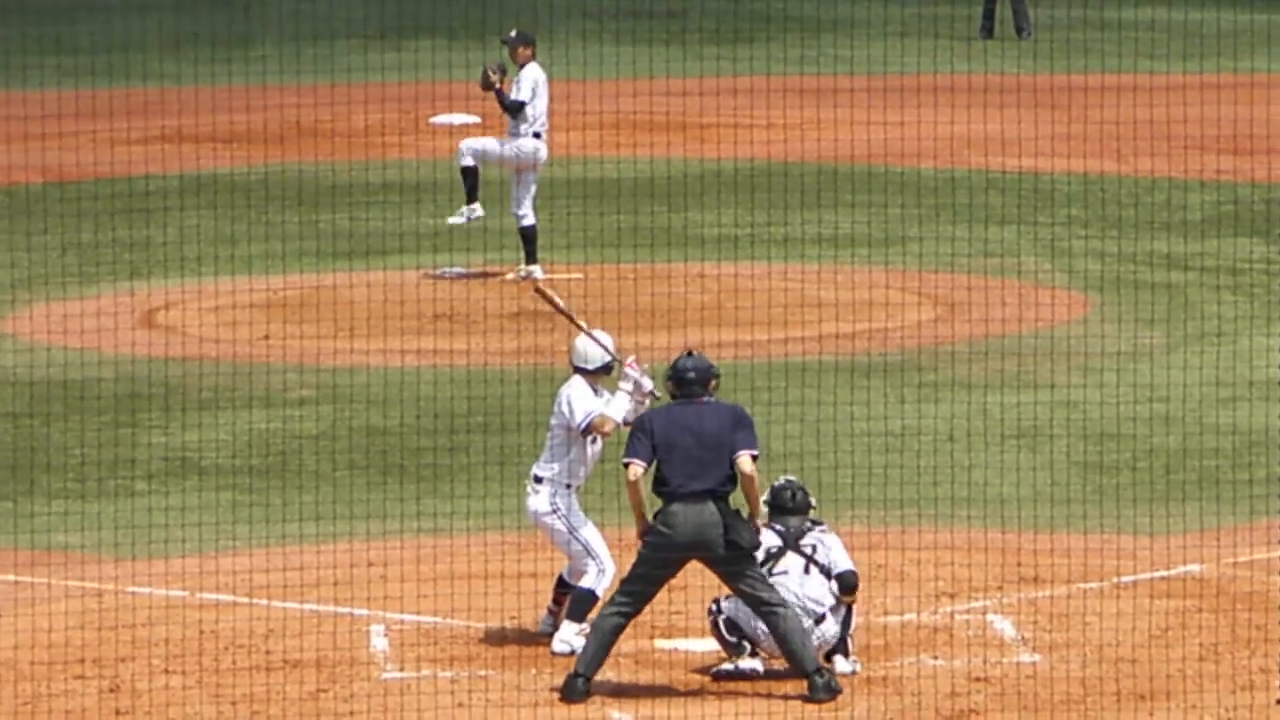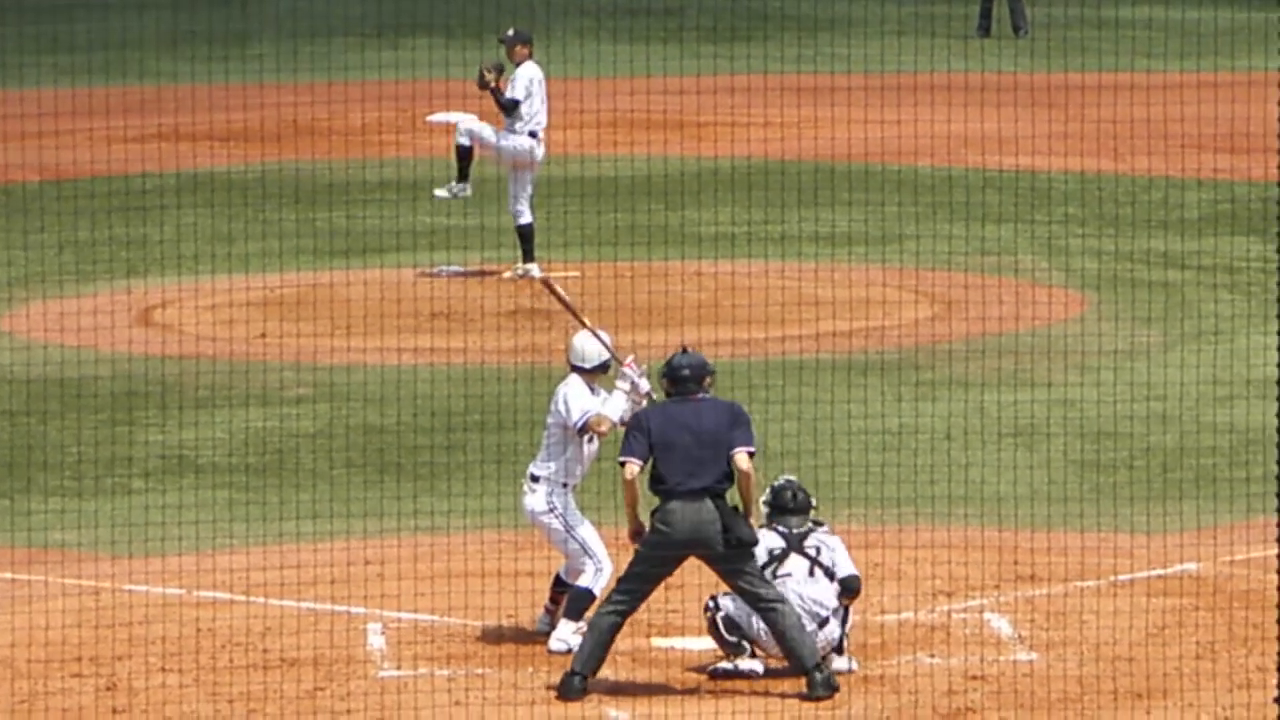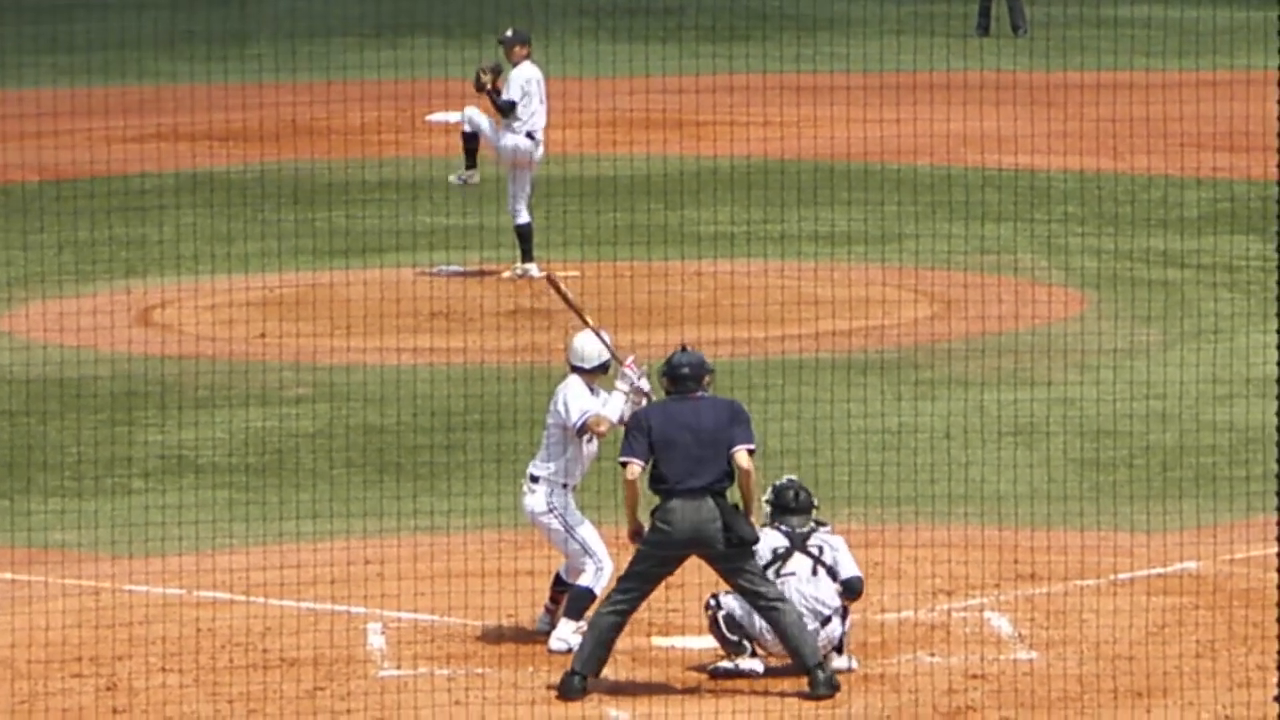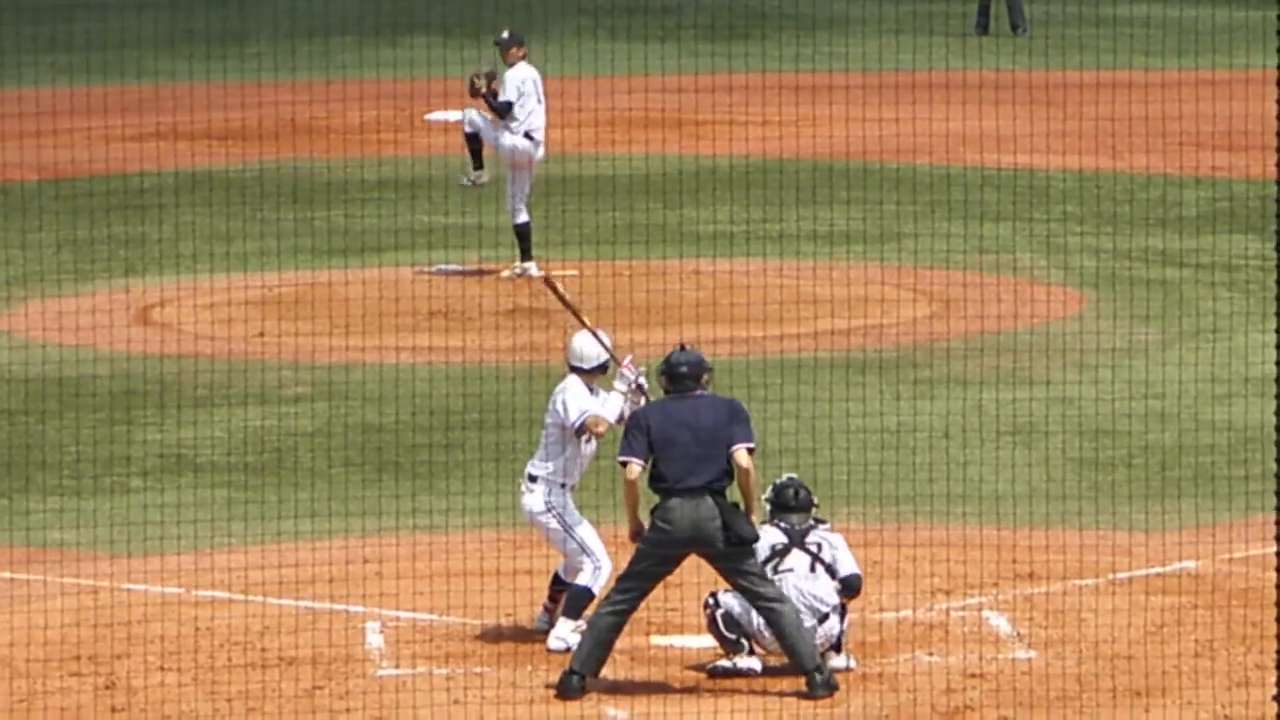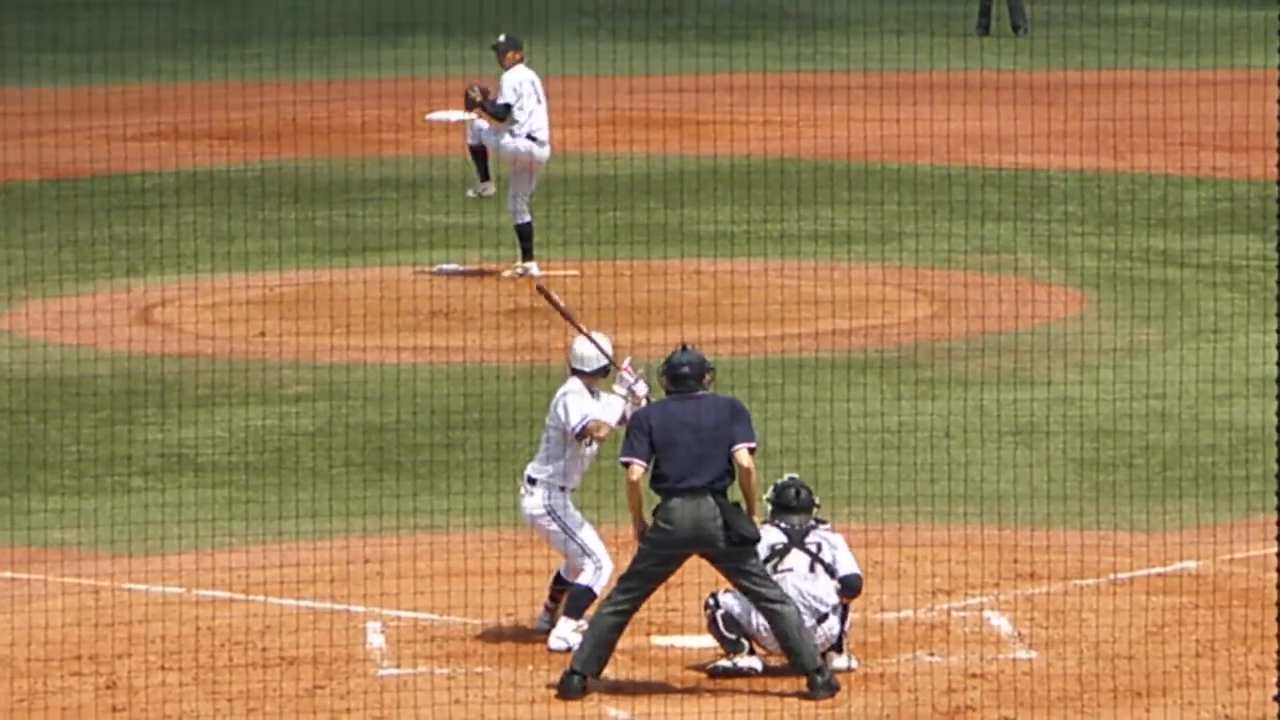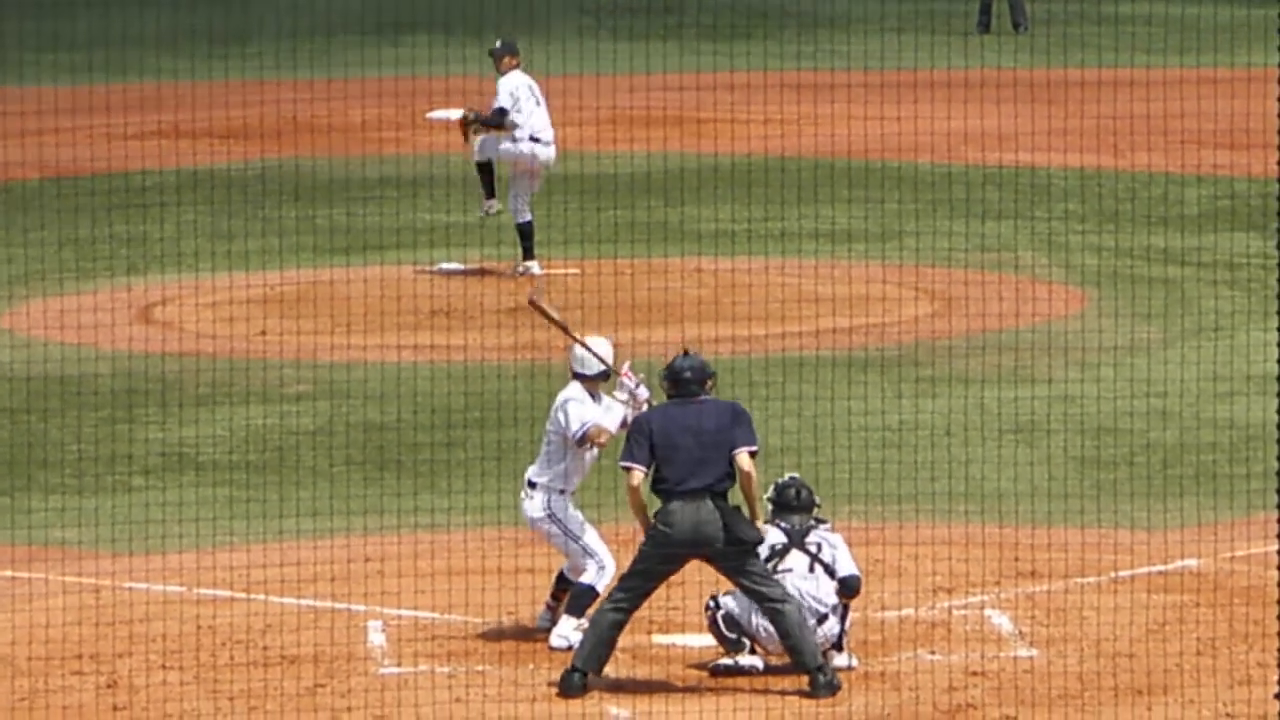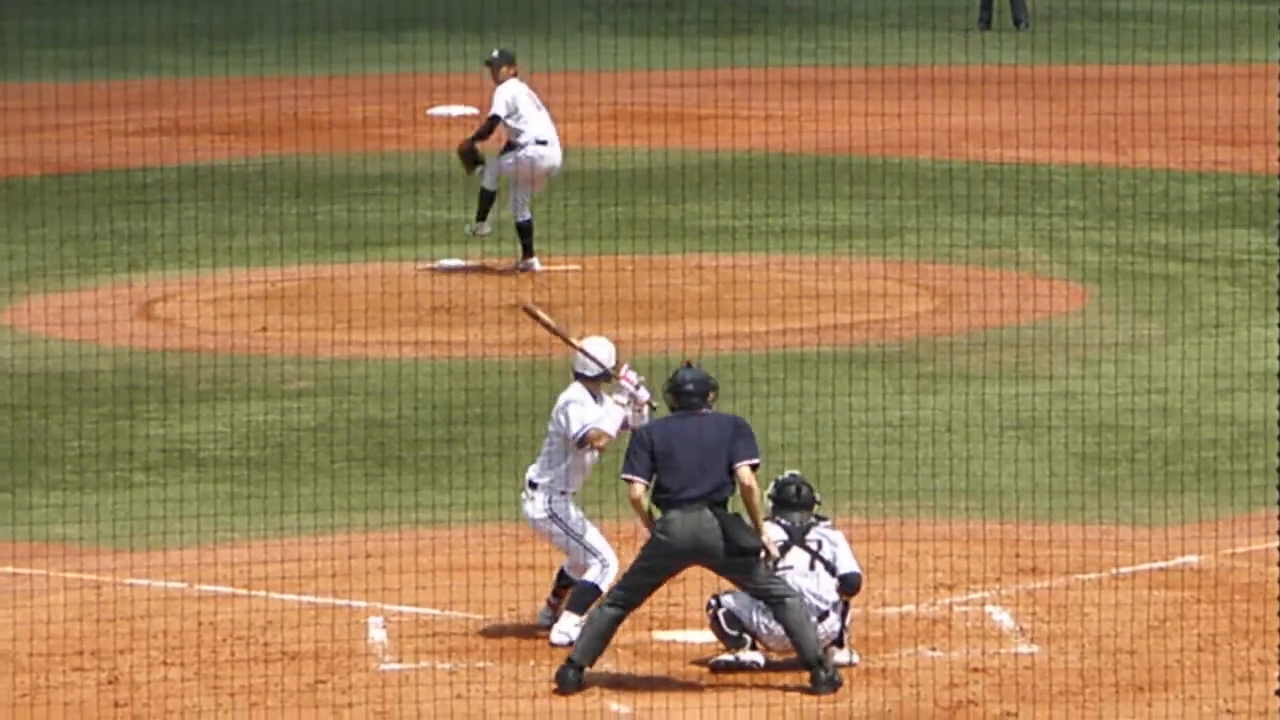
dt=0.1s
person 1, frame 1
left shoulder: (651, 419)
right shoulder: (734, 415)
left elbow: (633, 475)
right elbow: (747, 469)
left wrist: (641, 520)
right wrist: (754, 515)
left hip: (671, 522)
right hip: (719, 521)
left knee: (623, 603)
right knee: (769, 602)
left ankle: (579, 679)
right ankle: (817, 678)
person 1, frame 2
left shoulder: (646, 417)
right shoulder: (730, 412)
left elbow: (630, 474)
right elbow: (744, 467)
left wrist: (633, 519)
right wrist: (747, 514)
left hip: (669, 520)
right hip: (716, 518)
left knee: (621, 601)
right knee: (767, 599)
left ankle: (577, 677)
right ankle: (817, 674)
person 1, frame 3
left shoulder: (646, 416)
right shoulder: (730, 410)
left elbow: (631, 474)
right elbow: (744, 465)
left wrist: (632, 520)
right wrist: (748, 513)
left hip: (669, 518)
right hip: (716, 516)
left knee: (621, 600)
right knee: (769, 598)
left ankle: (577, 677)
right ankle: (818, 673)
person 1, frame 4
left shoulder: (645, 415)
right shoulder: (729, 408)
left elbow: (631, 474)
right elbow: (744, 464)
left wrist: (633, 521)
right wrist: (749, 512)
left hip: (669, 517)
right hip: (716, 516)
left knee: (621, 599)
right knee: (768, 597)
left ankle: (576, 676)
right ankle: (816, 675)
person 1, frame 5
left shoulder: (646, 415)
right shoulder: (730, 408)
left elbow: (634, 476)
right elbow: (745, 464)
left wrist: (638, 521)
right wrist: (751, 513)
left hip: (671, 517)
right hip: (717, 515)
left knee: (622, 599)
right knee: (770, 598)
left ankle: (578, 676)
right ankle: (817, 676)
person 1, frame 6
left shoulder: (647, 420)
right shoulder: (732, 412)
left elbow: (635, 481)
right elbow: (745, 468)
left wrist: (647, 524)
right wrist: (755, 519)
left hip: (671, 519)
right hip: (717, 517)
left knee: (620, 600)
right knee: (774, 596)
left ankle: (576, 674)
right ankle: (820, 675)
person 1, frame 7
left shoulder: (649, 432)
right shoulder: (733, 425)
left elbow: (636, 493)
right elbow: (747, 482)
right wrist: (760, 531)
left hip: (671, 528)
right hip: (717, 526)
left knee: (619, 599)
right knee: (779, 594)
left ankle: (573, 670)
right ankle: (821, 671)
person 2, frame 1
left shoulder: (595, 393)
right shoulder: (575, 392)
left elbow: (630, 419)
right elbow: (605, 427)
left wrist: (639, 394)
right wrist: (625, 387)
left hip: (557, 494)
right hip: (552, 496)
left knee: (584, 557)
right knee: (600, 566)
left ankle: (554, 619)
right ankle: (566, 637)
person 2, frame 2
left shoulder: (592, 392)
right shoulder: (572, 391)
left elbow: (628, 418)
right elbow: (601, 426)
left wrist: (637, 394)
right wrist: (623, 387)
left hip: (554, 493)
right hip: (549, 495)
left knee: (581, 556)
right knee: (598, 564)
left ankle: (551, 618)
right ankle: (563, 635)
person 2, frame 3
left shoulder: (592, 393)
right shoulder: (571, 391)
left elbow: (628, 418)
right elbow: (600, 427)
left wrist: (636, 394)
right wrist: (622, 387)
left hip: (553, 493)
right hip: (549, 496)
left knee: (581, 556)
right knee: (598, 564)
left ankle: (551, 617)
right ankle: (564, 635)
person 2, frame 4
left shoulder: (591, 393)
right shoulder: (571, 392)
left elbow: (630, 416)
right elbow: (598, 428)
left wrist: (635, 394)
right wrist: (620, 387)
left hip: (551, 493)
right hip: (547, 495)
left knee: (579, 555)
right knee: (597, 563)
left ankle: (550, 616)
right ankle: (562, 634)
person 2, frame 5
left shoulder: (592, 395)
right shoulder: (572, 395)
left elbow: (632, 418)
right elbow: (600, 432)
left wrist: (635, 396)
right wrist: (620, 391)
left hip: (551, 495)
right hip: (547, 497)
left knee: (580, 555)
right knee: (598, 564)
left ankle: (550, 616)
right ankle: (563, 634)
person 2, frame 6
left shoulder: (595, 399)
right shoulder: (573, 400)
left elbow: (634, 421)
right elbow: (600, 438)
left wrist: (637, 401)
right wrist: (621, 396)
left hip: (553, 498)
right hip: (546, 501)
left knee: (584, 554)
right knee: (602, 563)
left ankle: (552, 614)
right ankle: (565, 632)
person 2, frame 7
left shoulder: (596, 399)
right shoulder: (574, 402)
left elbow: (636, 424)
right elbow: (599, 441)
left wrist: (638, 403)
right wrist: (621, 399)
left hip: (555, 497)
right hip: (547, 501)
left knee: (585, 553)
right knee: (605, 562)
left ankle: (552, 611)
right ankle: (565, 628)
person 3, frame 1
left shoulder: (528, 74)
right shoulder: (533, 73)
left elbow: (514, 109)
right elbow: (513, 107)
left wrist: (497, 88)
right wrist: (498, 88)
left hip: (523, 144)
right hip: (533, 146)
left knee: (467, 147)
right knee: (523, 208)
left ankle: (472, 206)
right ankle: (532, 266)
person 3, frame 2
left shoulder: (523, 73)
right shoulder: (534, 72)
left elbow: (508, 109)
left wrist: (493, 87)
right wrist: (496, 89)
left hip: (517, 143)
right hip: (532, 147)
left knee: (466, 127)
right knee: (520, 206)
left ankle: (461, 184)
right ankle: (528, 264)
person 3, frame 3
left shoulder: (519, 73)
right shoulder: (533, 72)
left elbow: (505, 110)
left wrist: (488, 89)
right wrist: (495, 89)
left hip: (517, 142)
right hip: (532, 146)
left knee: (470, 114)
right knee: (518, 206)
left ankle: (469, 172)
right ankle: (528, 264)
person 3, frame 4
left shoulder: (513, 74)
right shoulder: (531, 73)
left elbow: (502, 112)
left wrist: (484, 93)
right wrist: (492, 93)
left hip: (518, 144)
right hip: (534, 148)
left knee: (471, 115)
right knee: (517, 205)
left ankle: (477, 173)
right ankle: (527, 263)
person 3, frame 5
left shoulder: (511, 76)
right shoulder: (529, 76)
left elbow: (502, 115)
left wrist: (480, 102)
right wrist: (488, 102)
left hip: (521, 146)
right hip: (539, 149)
left knee: (475, 126)
right knee: (518, 205)
left ankle: (485, 183)
right ankle: (528, 263)
person 3, frame 6
left shoulder: (508, 81)
right shoulder: (526, 81)
left elbow: (497, 120)
left wrist: (473, 120)
right wrist: (484, 124)
left hip: (530, 148)
right hip: (546, 150)
left knee: (482, 144)
right knee: (519, 203)
left ankle: (489, 201)
right ankle: (529, 262)
person 3, frame 7
left shoulder: (505, 90)
right shoulder: (522, 90)
left elbow: (490, 127)
right elbow: (515, 137)
left wrist: (469, 142)
left hip: (535, 153)
right hip: (551, 155)
left knee: (490, 171)
right knee: (518, 202)
left ankle: (480, 222)
right ankle: (529, 259)
person 4, frame 1
right shoulder: (825, 537)
right elbow: (849, 583)
right wrist: (846, 596)
left hip: (774, 639)
right hip: (821, 637)
left knee: (719, 608)
right knee: (844, 601)
left ankle: (746, 657)
right ankle: (840, 657)
person 4, frame 2
left shoulder: (759, 540)
right shoulder: (828, 539)
right elbow: (852, 587)
right wrist: (840, 598)
left hip: (774, 639)
right hip: (823, 639)
left knee: (715, 606)
right knee: (841, 601)
left ankle: (744, 657)
right ankle: (836, 655)
person 4, frame 3
left shoulder: (761, 539)
right shoulder: (831, 540)
right elbow: (854, 588)
right wrist: (840, 597)
left hip: (776, 637)
right hip: (824, 638)
left knee: (717, 604)
right knee: (842, 598)
left ankle: (745, 657)
right ankle: (836, 655)
person 4, frame 4
left shoulder: (761, 536)
right shoulder: (831, 537)
right elbow: (853, 586)
right wrist: (839, 595)
left hip: (774, 634)
right hip: (822, 635)
left knee: (716, 602)
right knee: (839, 599)
left ankle: (743, 655)
right ankle: (834, 653)
person 4, frame 5
left shoulder: (761, 536)
right shoulder: (831, 537)
right elbow: (853, 586)
right wrist: (837, 594)
left hip: (774, 634)
right hip: (821, 635)
left knee: (716, 603)
right knee: (840, 600)
left ankle: (743, 655)
right ankle: (835, 654)
person 4, frame 6
left shoulder: (761, 536)
right shoulder: (830, 537)
right elbow: (852, 587)
left hip: (774, 636)
right hip: (822, 636)
left knee: (717, 605)
right knee: (840, 598)
left ankle: (744, 654)
right ankle: (836, 652)
person 4, frame 7
right shoulder: (831, 535)
right elbow: (852, 584)
left hip: (775, 633)
right hip: (823, 633)
left knee: (718, 604)
right knee: (841, 594)
left ankle: (744, 650)
right ankle: (836, 649)
